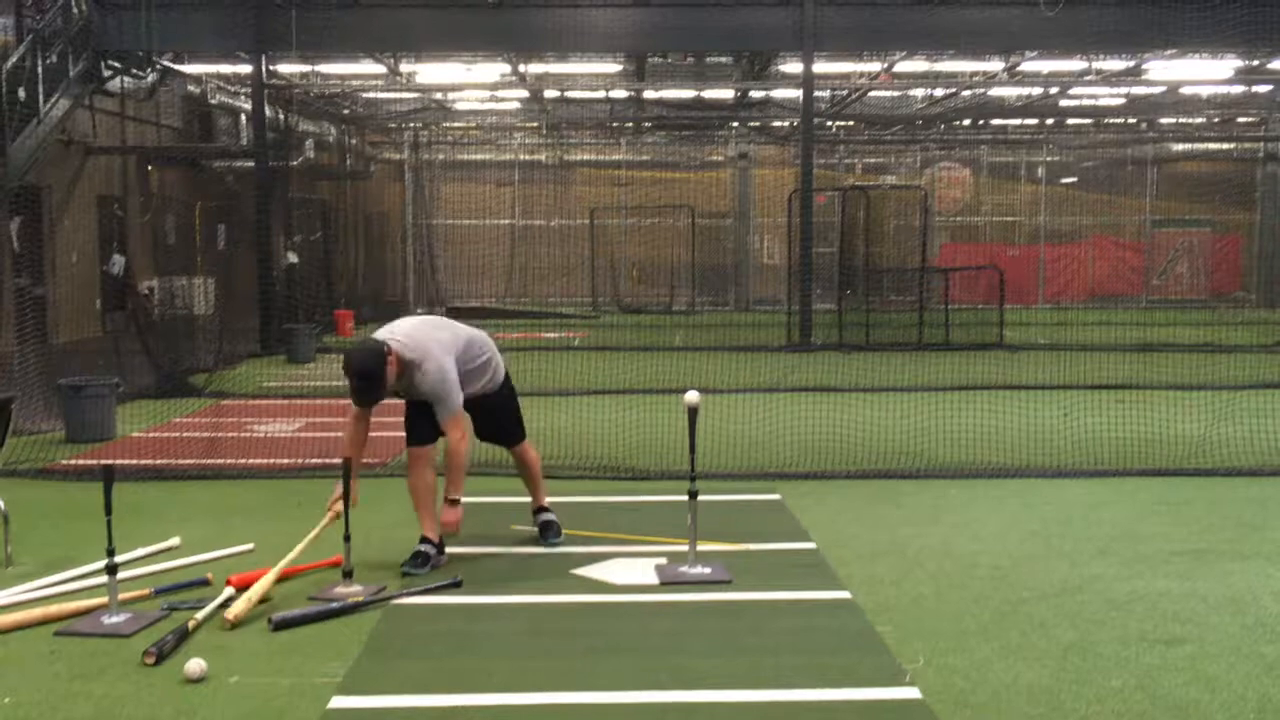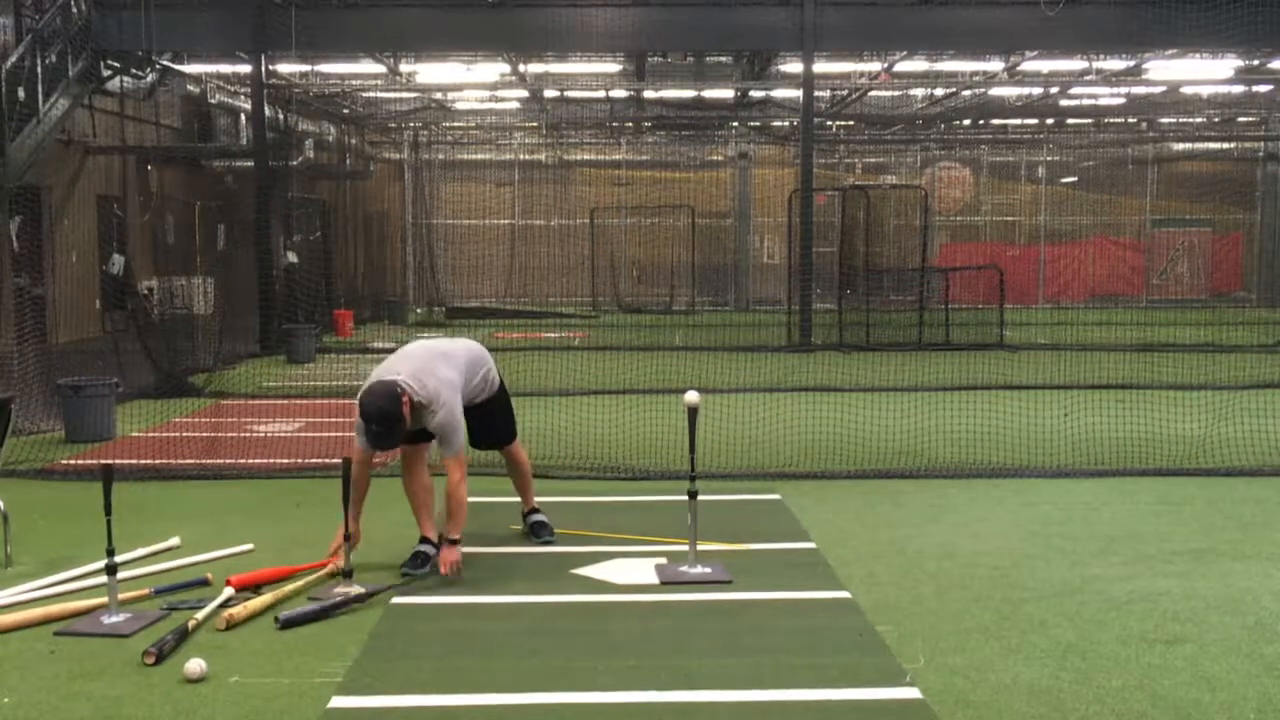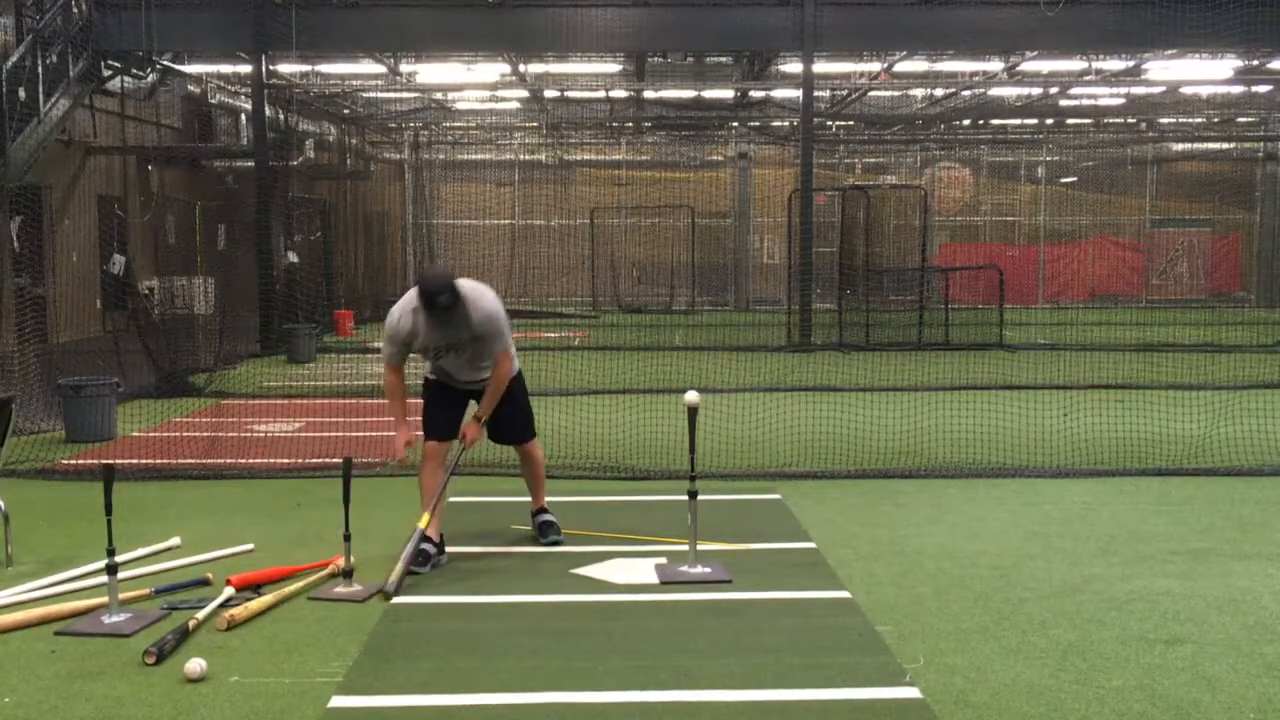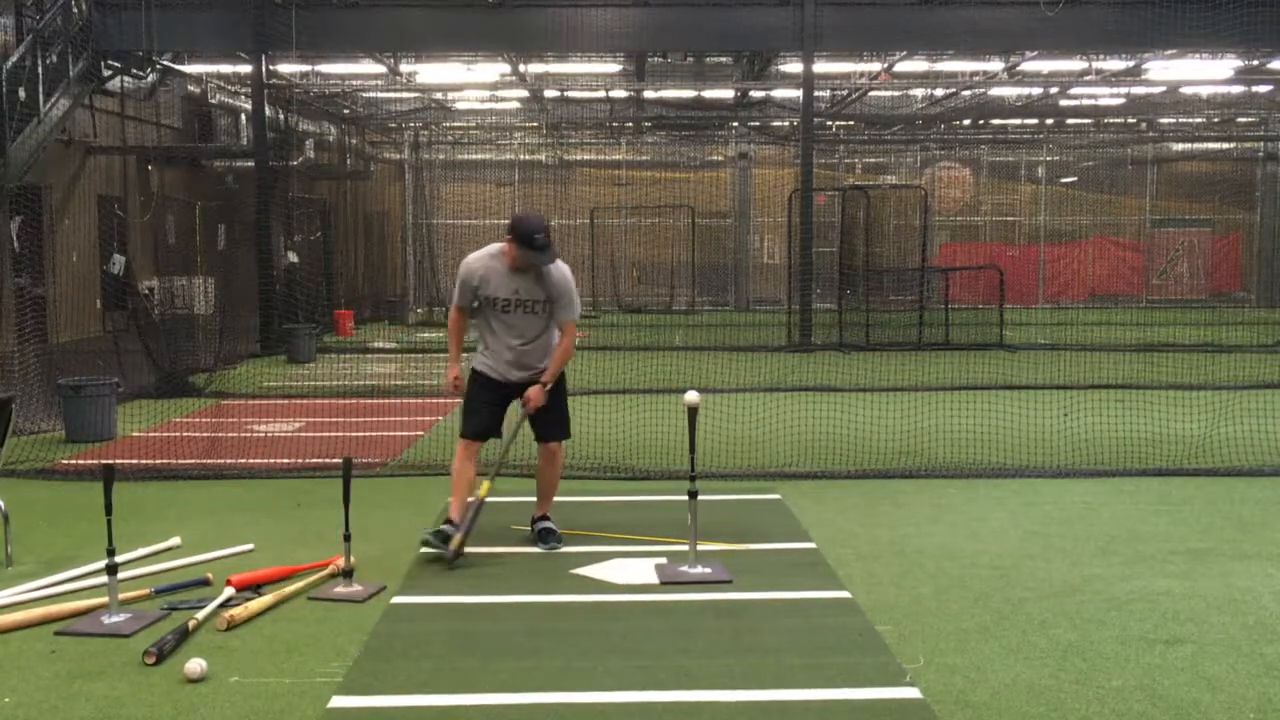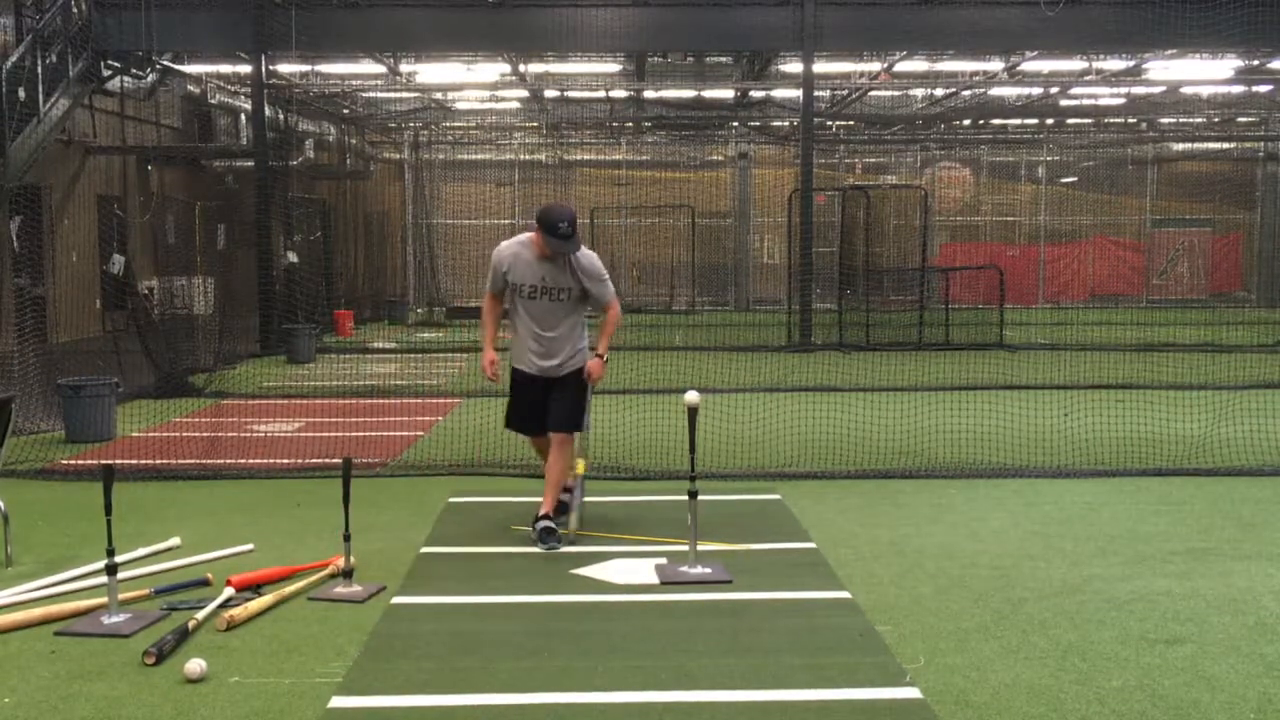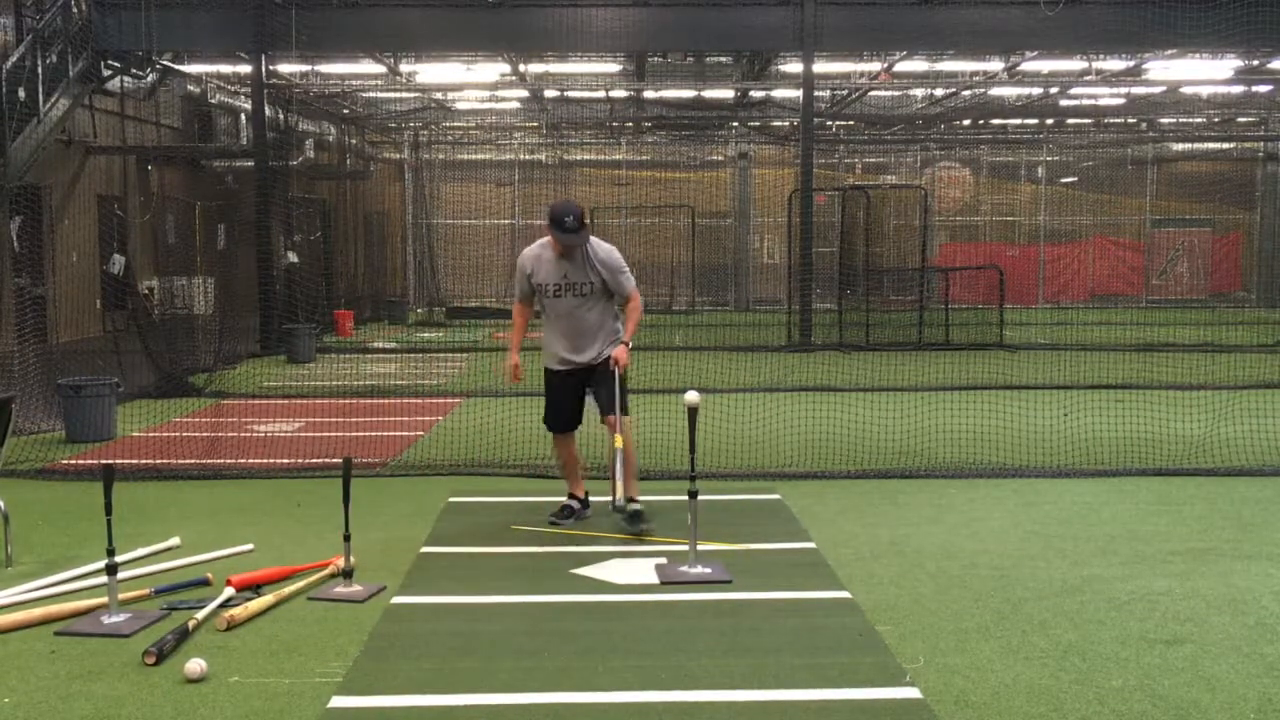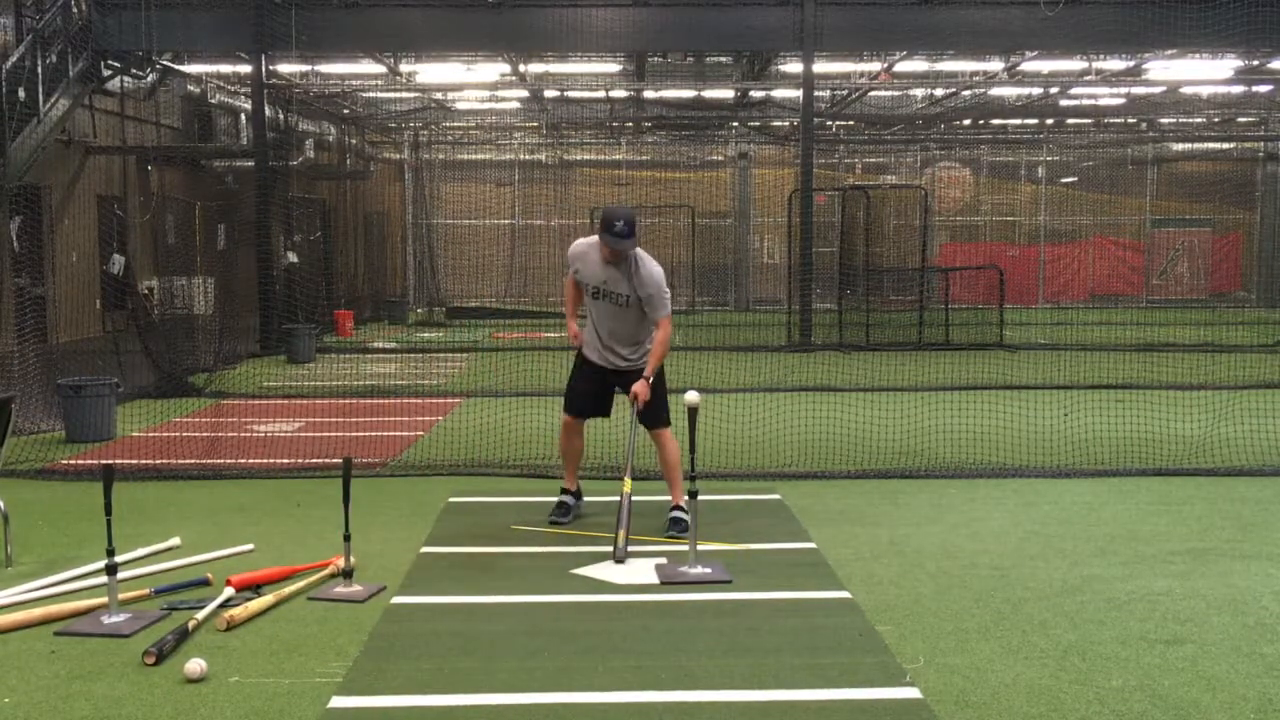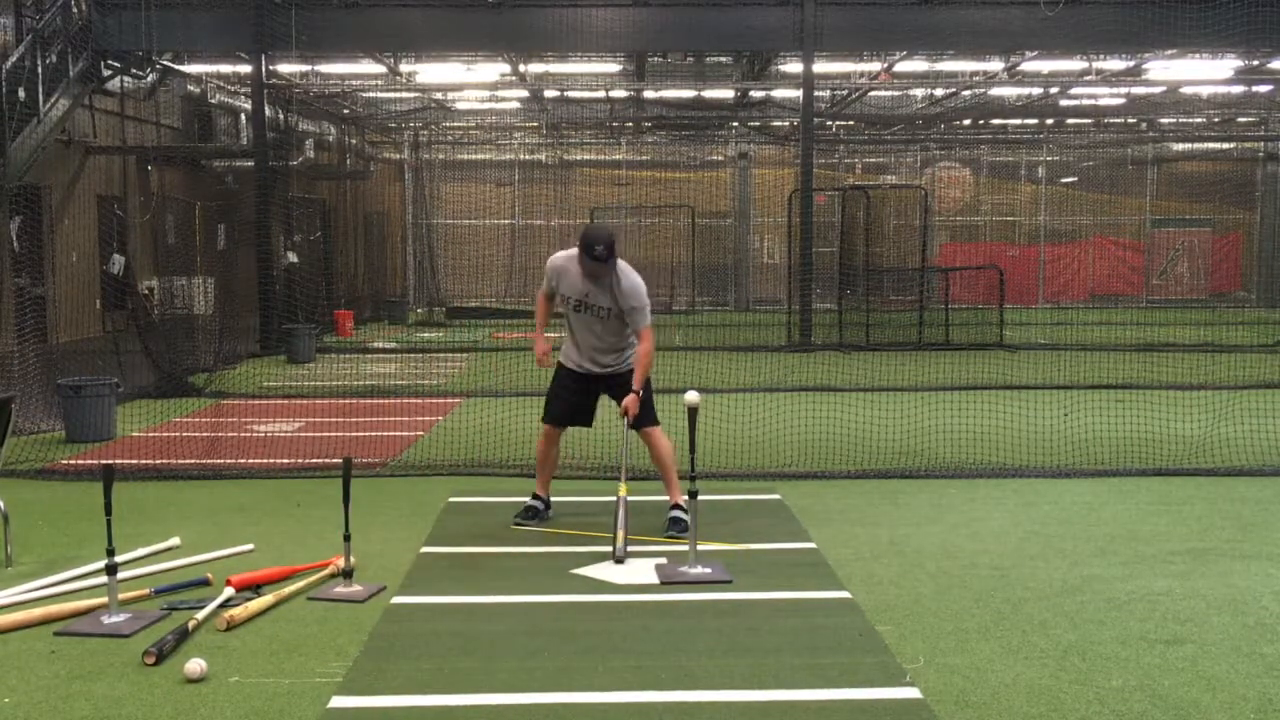
dt=0.4s
person 1, frame 1
left shoulder: (431, 366)
right shoulder: (367, 364)
left elbow: (457, 436)
right elbow: (358, 419)
left wrist: (452, 501)
right wrist: (349, 479)
left hip: (482, 374)
left knee: (517, 444)
right knee: (417, 454)
left ankle: (541, 509)
right ankle: (430, 541)
person 1, frame 2
left shoulder: (439, 404)
right shoulder: (372, 403)
left elbow: (456, 475)
right elbow: (361, 463)
left wrist: (453, 541)
right wrist: (352, 521)
left hip: (478, 377)
left knee: (508, 447)
right knee: (410, 456)
left ankle: (531, 511)
right ankle: (429, 541)
person 1, frame 3
left shoulder: (485, 307)
right shoulder: (400, 319)
left elbow: (503, 365)
right elbow: (393, 371)
left wrist: (479, 419)
right wrist: (402, 426)
left hip: (495, 370)
right hip: (444, 379)
left knee: (526, 443)
right knee: (433, 450)
left ankle: (541, 511)
right ankle: (433, 540)
person 1, frame 4
left shoulder: (558, 275)
right shoulder: (475, 266)
left elbow: (568, 334)
right elbow: (459, 312)
left wrist: (544, 384)
right wrist: (454, 363)
left hip: (545, 371)
right hip: (490, 369)
left knee: (551, 446)
right knee: (469, 441)
left ankle: (542, 518)
right ankle: (452, 523)
person 1, frame 5
left shoulder: (586, 262)
right shoulder: (506, 255)
left elbow: (612, 308)
right elbow: (494, 299)
left wrist: (600, 355)
right wrist: (489, 347)
left hip: (571, 364)
right hip: (525, 363)
left knee: (562, 436)
right knee: (536, 433)
left ankle: (545, 516)
right ankle: (564, 486)
person 1, frame 6
left shoulder: (605, 255)
right shoulder: (530, 258)
left elbow: (634, 300)
right elbow: (523, 304)
left wrist: (625, 342)
right wrist: (514, 350)
left hip: (605, 354)
right hip: (559, 360)
left knee: (617, 422)
right knee: (561, 432)
left ankle: (632, 500)
right ankle: (576, 497)
person 1, frame 7
left shoulder: (649, 272)
right shoulder: (579, 251)
left elbow: (664, 329)
left wrist: (647, 378)
right wrist: (571, 319)
left hip: (640, 361)
right hip: (593, 355)
left knee: (660, 430)
right knee: (570, 421)
left ankle: (678, 506)
right ankle: (570, 492)
person 1, frame 8
left shoulder: (630, 283)
right shoulder: (558, 264)
left elbow: (646, 340)
right elbow: (546, 294)
left wrist: (636, 392)
right wrist: (540, 335)
left hip: (623, 365)
right hip: (575, 362)
left knee: (650, 430)
right knee: (550, 429)
left ankle: (677, 505)
right ankle: (540, 499)
